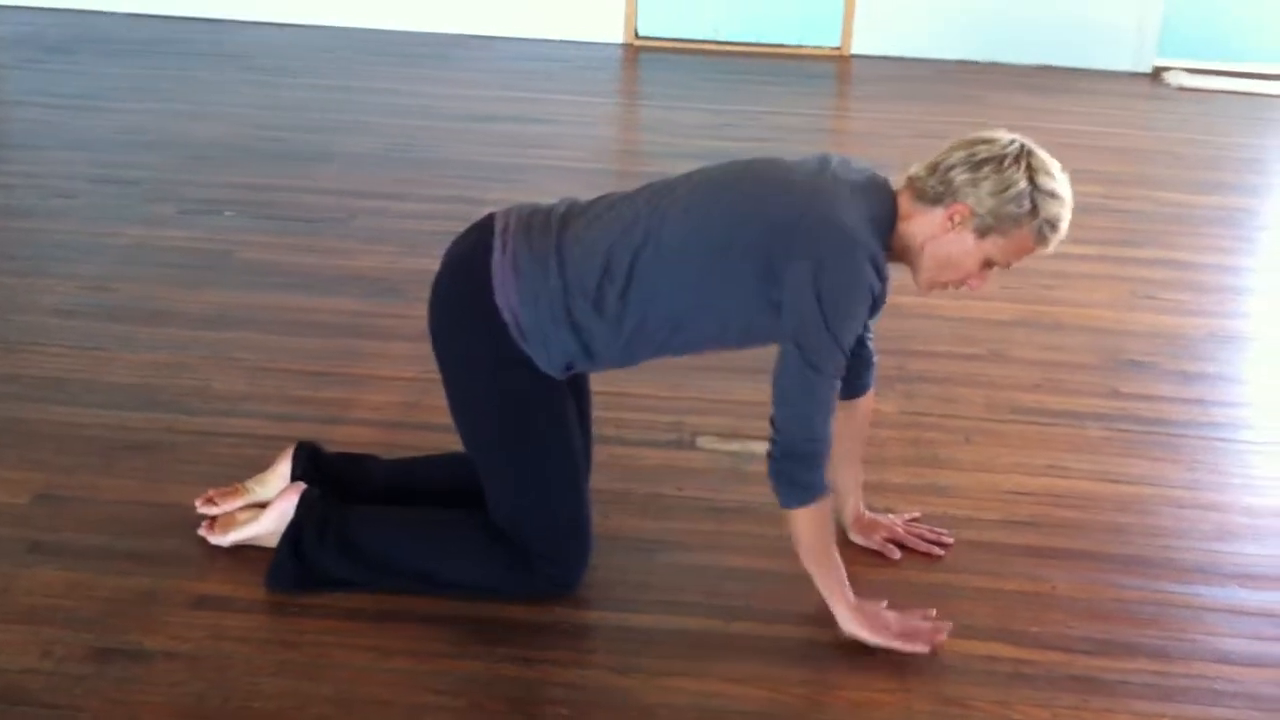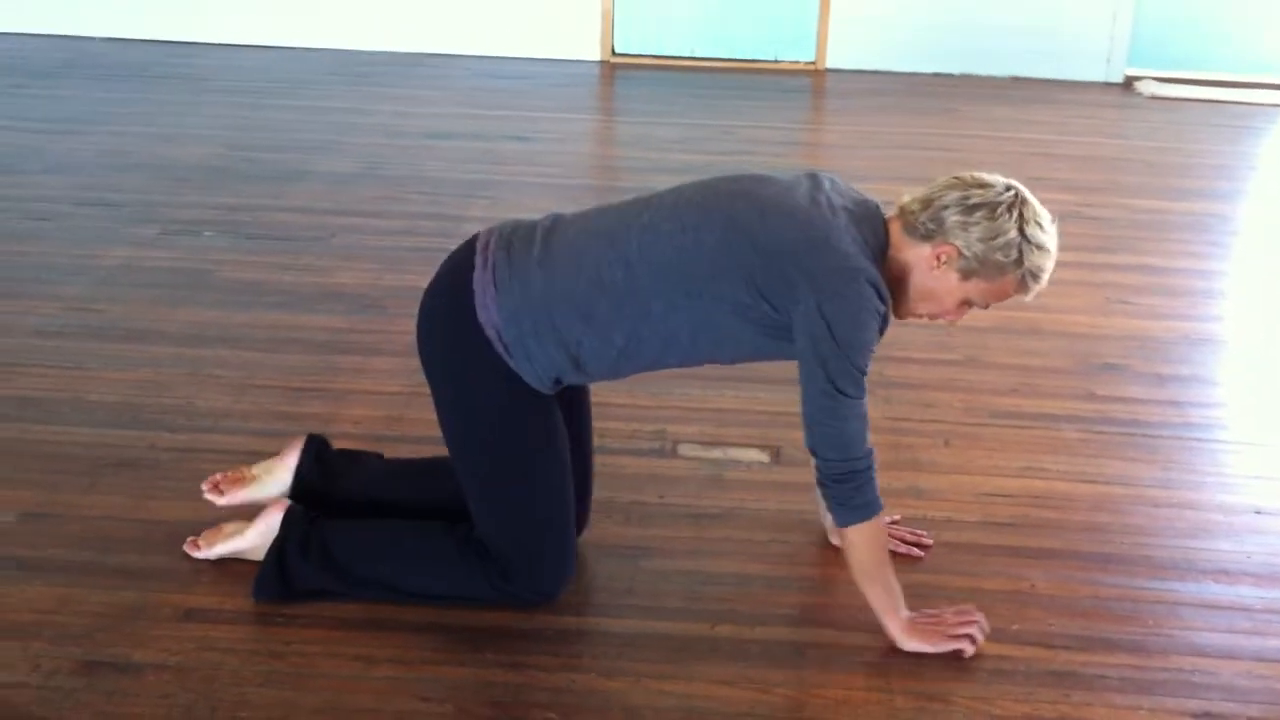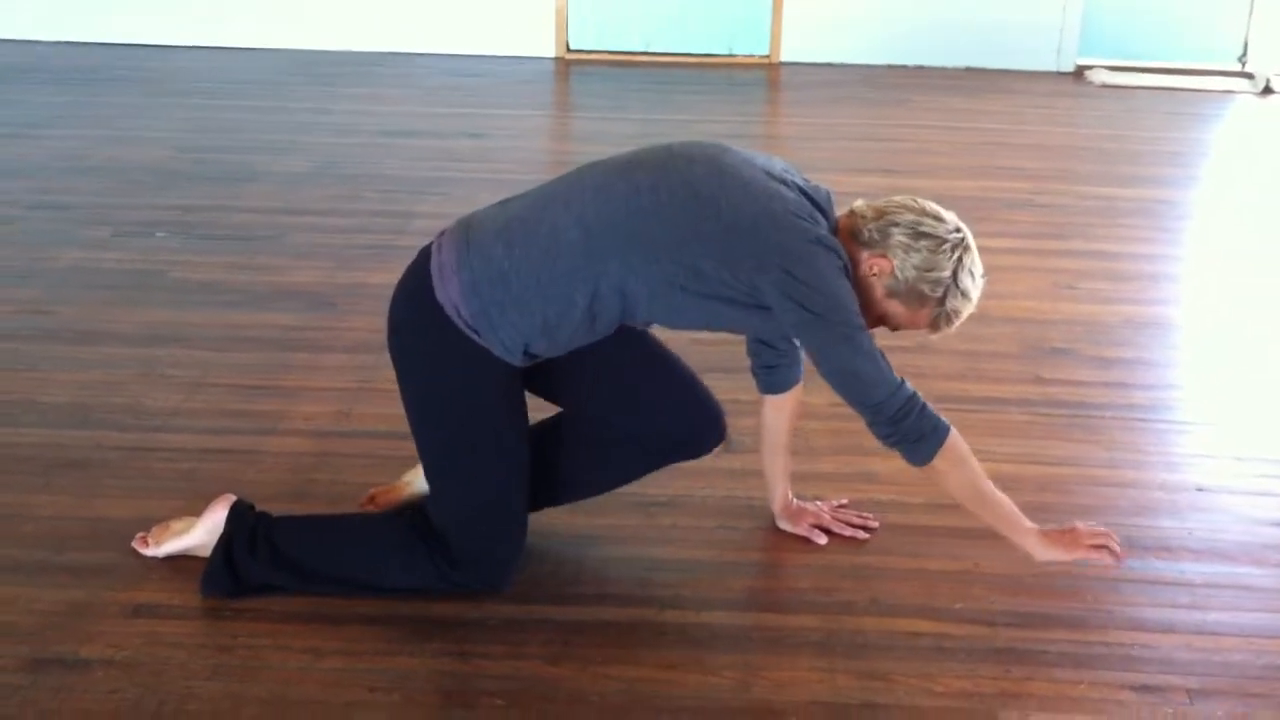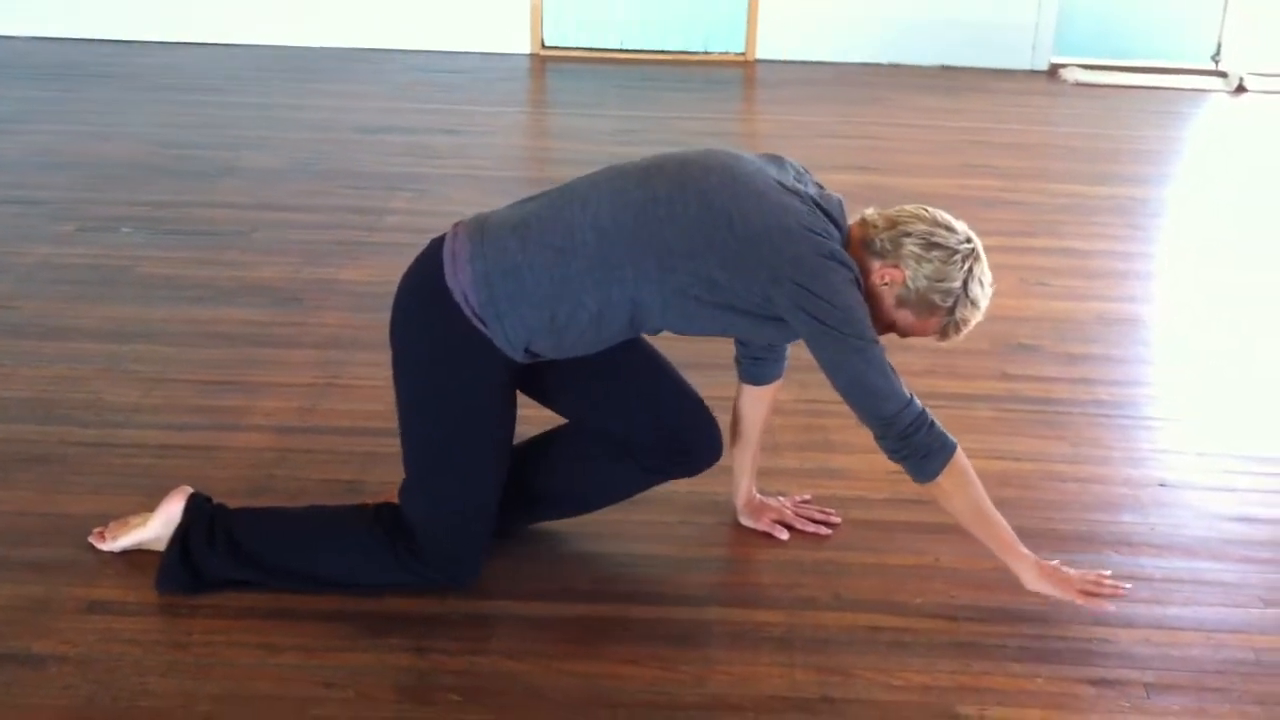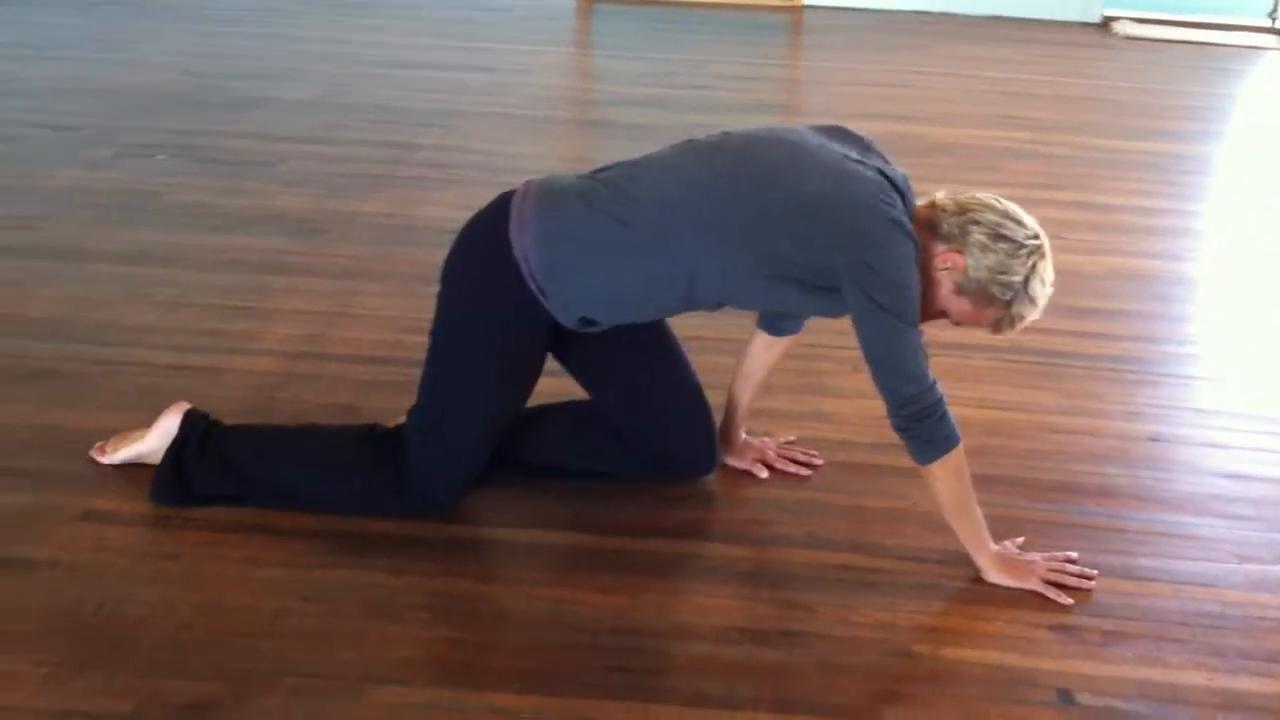
dt=1s
person 1, frame 1
left shoulder: (861, 204)
right shoulder: (843, 256)
left elbow: (851, 366)
right elbow: (796, 452)
left wrist: (856, 512)
right wrist: (843, 606)
left hip: (522, 284)
right hip: (497, 312)
left knee: (539, 488)
right knee: (548, 560)
left ankle: (312, 474)
right ankle: (304, 527)
person 1, frame 2
left shoulder: (851, 221)
right shoulder: (846, 283)
left elbow: (835, 398)
right elbow: (843, 465)
left wrist: (851, 522)
right wrist: (901, 625)
left hip: (516, 298)
right hip: (483, 329)
left knee: (553, 510)
right knee: (530, 570)
left ankle: (312, 473)
right ankle: (288, 541)
person 1, frame 3
left shoulder: (797, 217)
right shoulder: (803, 260)
left elbow: (775, 356)
right elbow: (901, 418)
left wrist: (782, 499)
right wrist: (1032, 537)
left hip: (515, 300)
right hip: (455, 320)
left knee: (690, 426)
right knee: (478, 562)
left ankle: (458, 473)
right ankle: (239, 538)
person 1, frame 4
left shoulder: (802, 206)
right shoulder: (815, 269)
left elbow: (760, 348)
right elbow: (908, 433)
left wrist: (747, 492)
right wrist: (1028, 566)
left hip: (513, 299)
right hip: (459, 314)
left knee: (684, 442)
right knee: (441, 558)
left ankle: (450, 490)
right ankle: (197, 530)
person 1, frame 5
left shoulder: (859, 169)
right shoulder: (881, 241)
left elbow: (780, 285)
right elbow: (918, 412)
left wrist: (736, 428)
right wrist: (986, 553)
left hip: (565, 262)
right hip: (517, 271)
left knee: (682, 449)
right knee: (423, 480)
left ankle: (453, 432)
right ankle: (195, 446)
